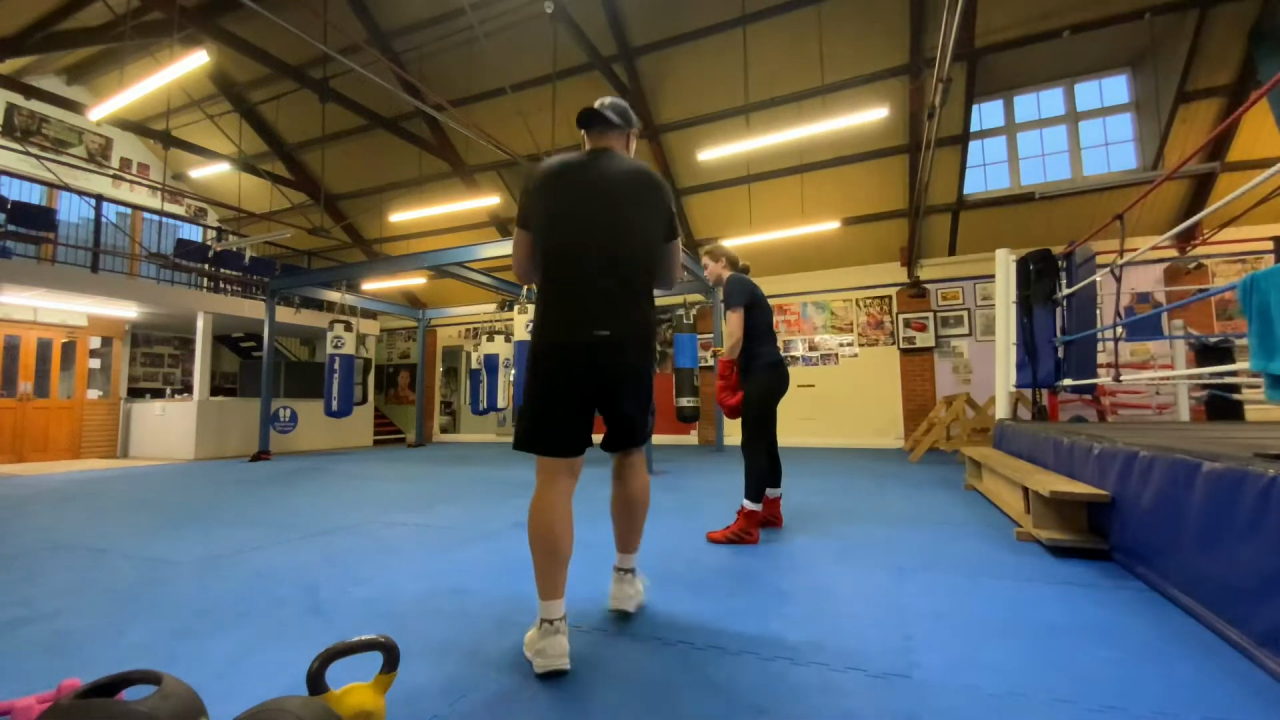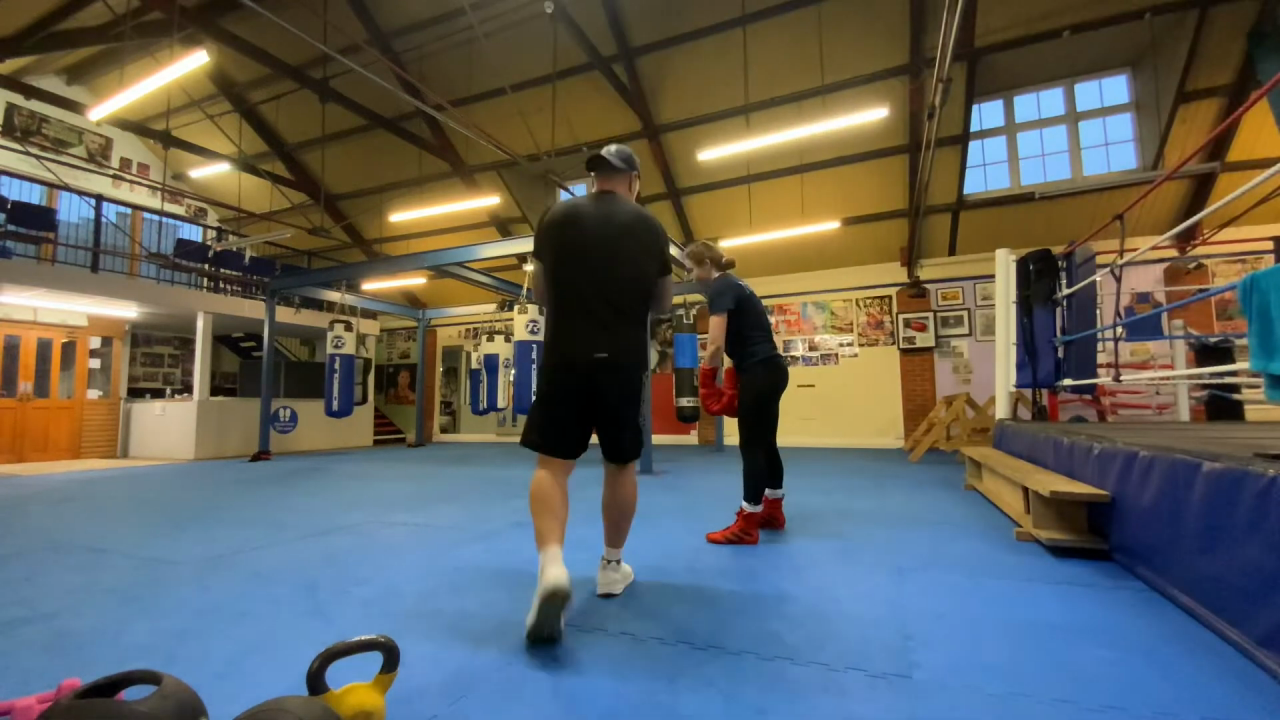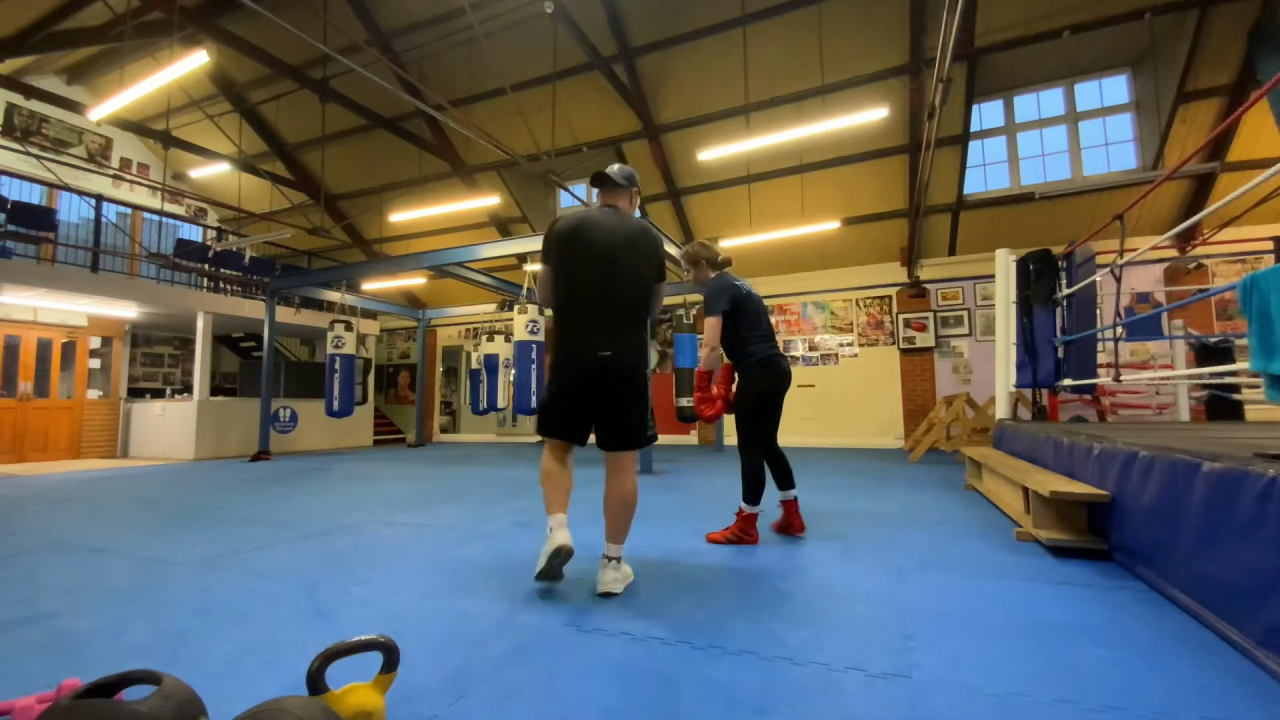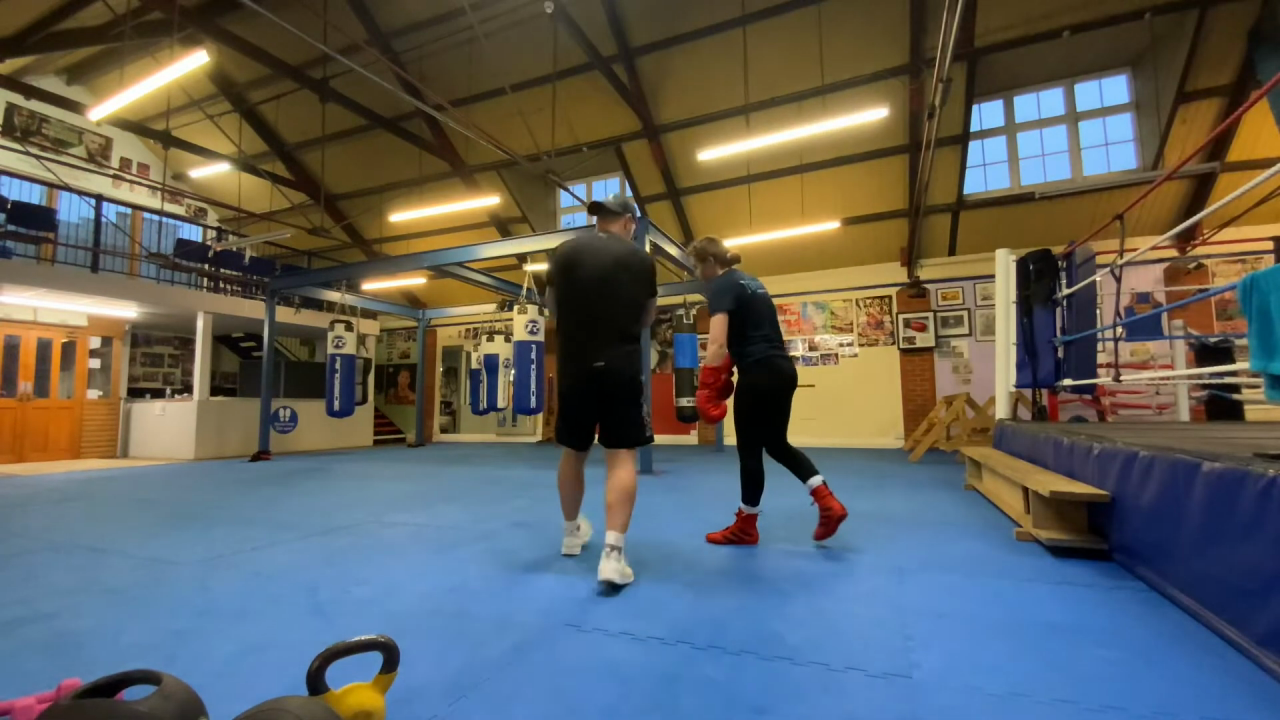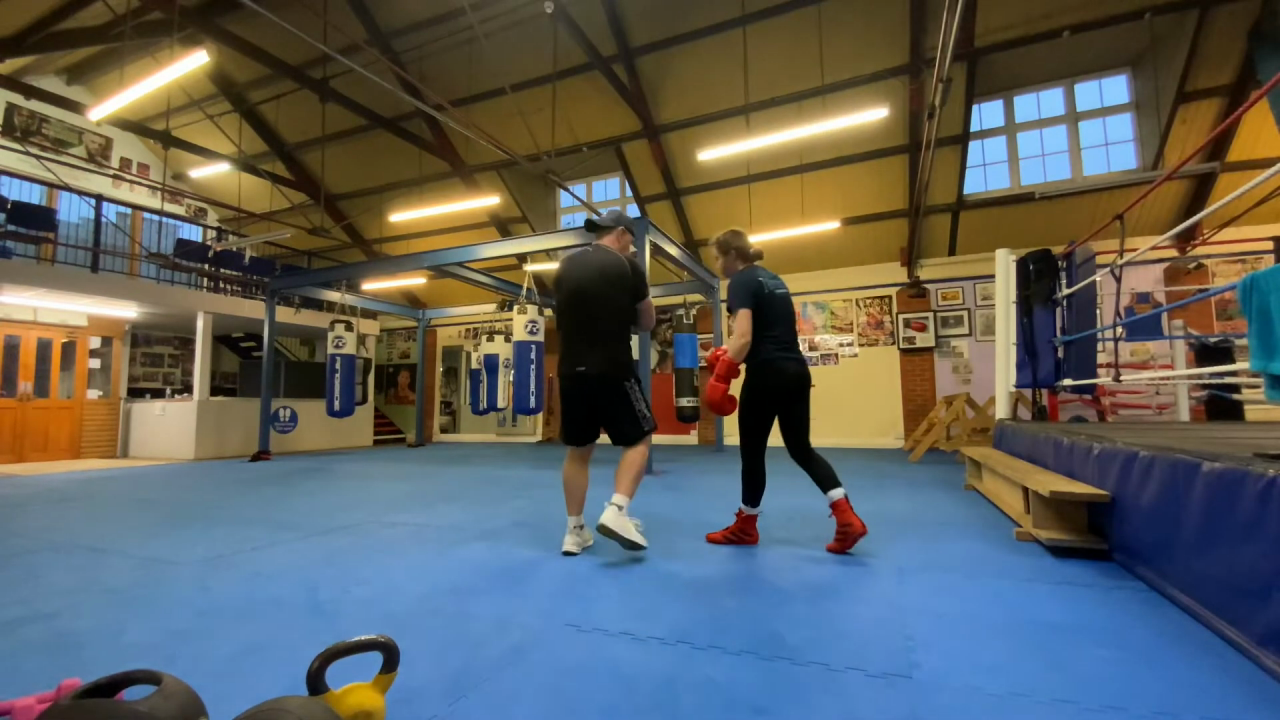
dt=0.2s
person 1, frame 1
left shoulder: (546, 177)
right shoulder: (651, 185)
left elbow: (522, 269)
right elbow: (670, 274)
left hip: (559, 340)
right hip: (629, 342)
left knee: (554, 474)
right knee: (629, 456)
left ankle: (552, 625)
right ankle: (624, 579)
person 1, frame 2
left shoulder: (556, 218)
right shoulder: (650, 228)
left elbow: (541, 293)
right elbow: (663, 303)
left hip: (565, 358)
right hip: (625, 361)
left knee: (552, 465)
right knee: (621, 465)
left ankle: (552, 571)
right ankle: (613, 565)
person 1, frame 3
left shoulder: (563, 227)
right shoulder: (648, 238)
left elbow: (546, 295)
left hip: (572, 356)
right hip: (627, 359)
left knee: (557, 447)
right knee: (622, 460)
left ankle: (556, 534)
right ankle: (612, 564)
person 1, frame 4
left shoulder: (564, 252)
right shoulder: (640, 258)
left elbow: (554, 306)
right elbow: (646, 319)
left hip: (575, 368)
right hip: (622, 368)
left knee: (574, 451)
right knee: (622, 457)
left ankle: (572, 531)
right ankle: (612, 555)
person 1, frame 5
left shoulder: (565, 267)
right shoulder: (628, 267)
right elbow: (646, 323)
left hip: (572, 370)
right hip: (612, 369)
left knee: (578, 449)
right knee: (638, 440)
left ankle: (575, 529)
right ankle: (616, 511)
person 2, frame 1
left shoulder: (735, 285)
right shoulder: (743, 287)
left elbow: (734, 338)
left wrist: (723, 379)
right wrist: (737, 383)
left hip: (763, 374)
right hip: (769, 373)
left knee: (753, 445)
right knee: (766, 442)
left ankle: (747, 525)
right ankle: (771, 511)
person 2, frame 2
left shoulder: (720, 288)
right shoulder: (733, 286)
left elbow: (716, 344)
left wrist: (707, 385)
right wrist: (732, 385)
left hip: (759, 373)
right hip: (771, 370)
left knee: (751, 446)
right knee: (766, 443)
left ankle: (747, 525)
right ankle: (773, 512)
person 2, frame 3
left shoulder: (715, 288)
right shoulder: (734, 284)
left elbow: (711, 346)
left wrist: (702, 389)
right wrist: (725, 384)
left hip: (759, 373)
right hip: (776, 369)
left knee: (750, 448)
right knee: (767, 444)
left ankle: (746, 526)
right ankle: (792, 516)
person 2, frame 4
left shoulder: (720, 286)
right shoulder: (747, 282)
left elbow: (718, 343)
left wrist: (706, 388)
right wrist: (722, 374)
left hip: (760, 374)
right hip: (782, 370)
left knee: (749, 450)
right knee: (776, 444)
left ankle: (745, 526)
right ankle: (828, 503)
person 2, frame 5
left shoulder: (741, 282)
right shoulder: (772, 279)
left elbow: (743, 338)
left wrist: (719, 379)
right wrist: (727, 355)
left hip: (767, 374)
right hip: (796, 371)
left knee: (752, 451)
right knee: (800, 447)
left ankle: (745, 527)
right ankle: (847, 518)
